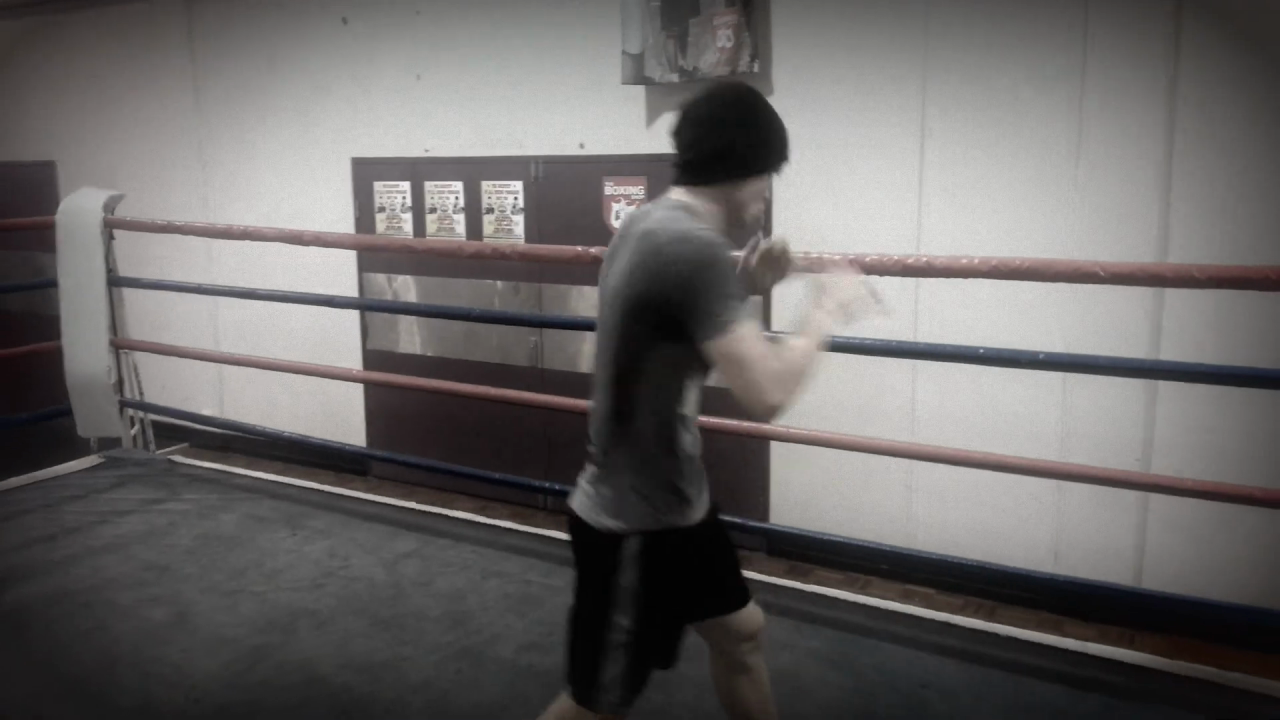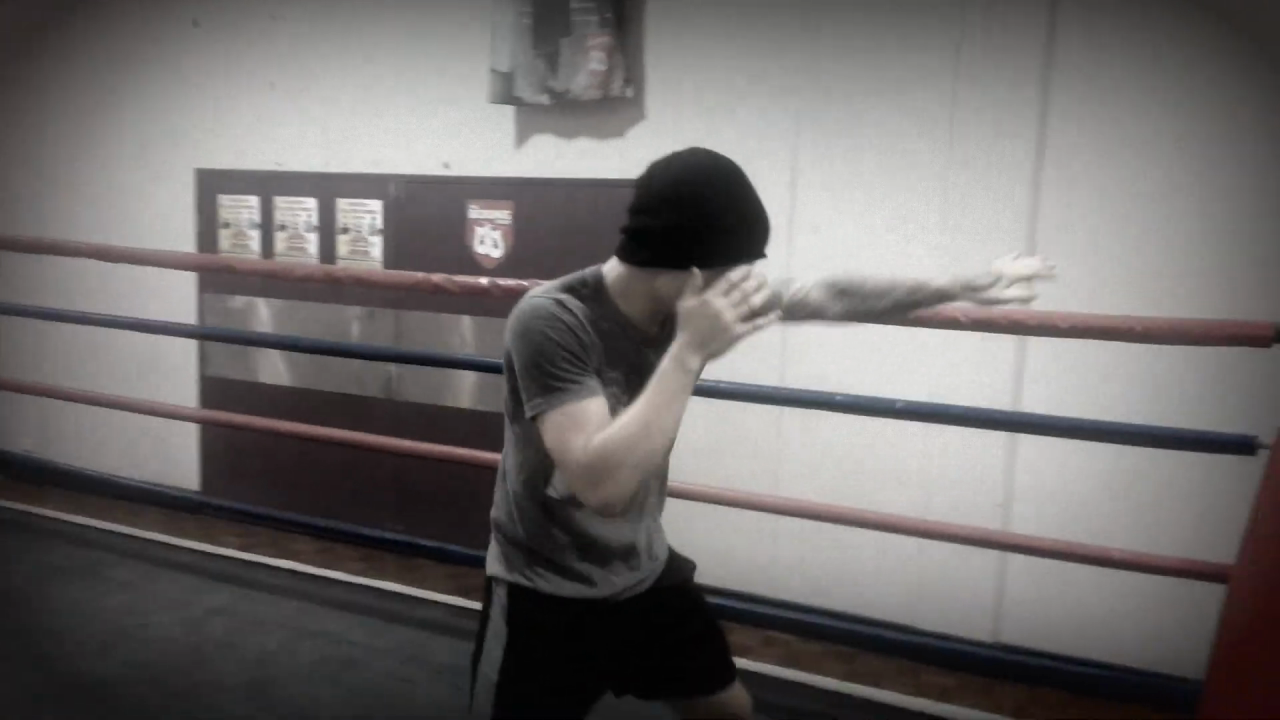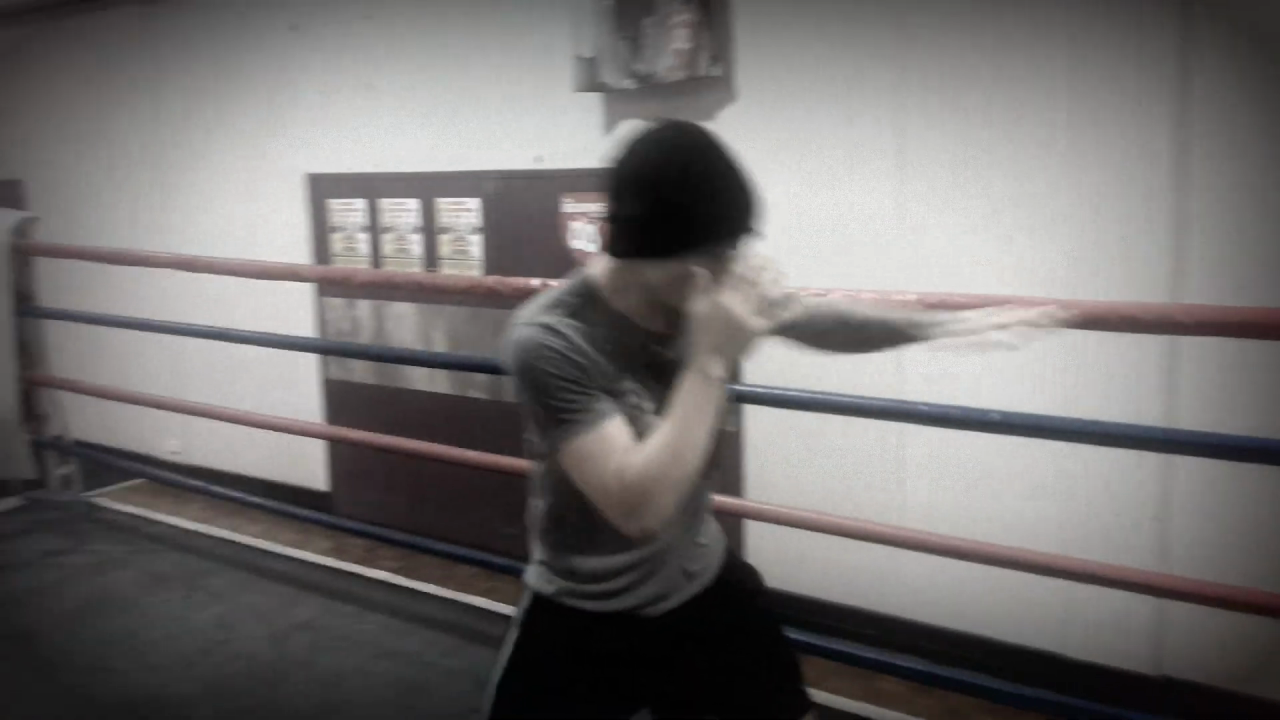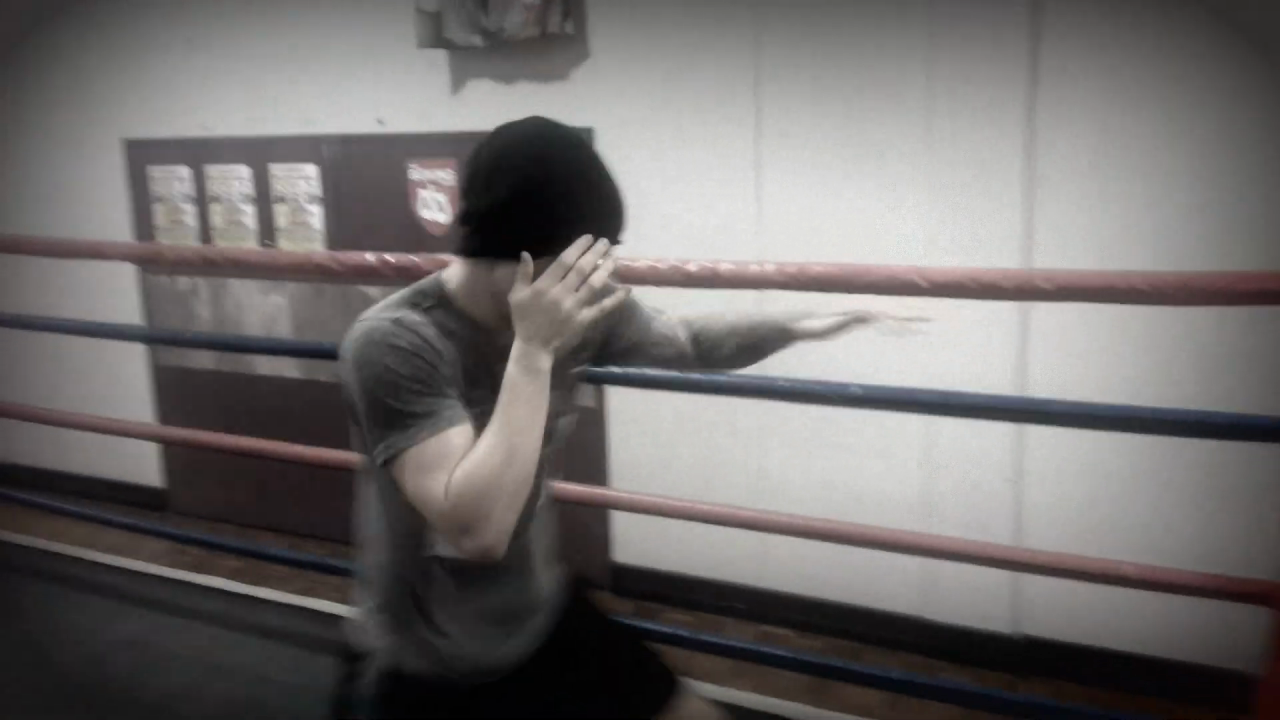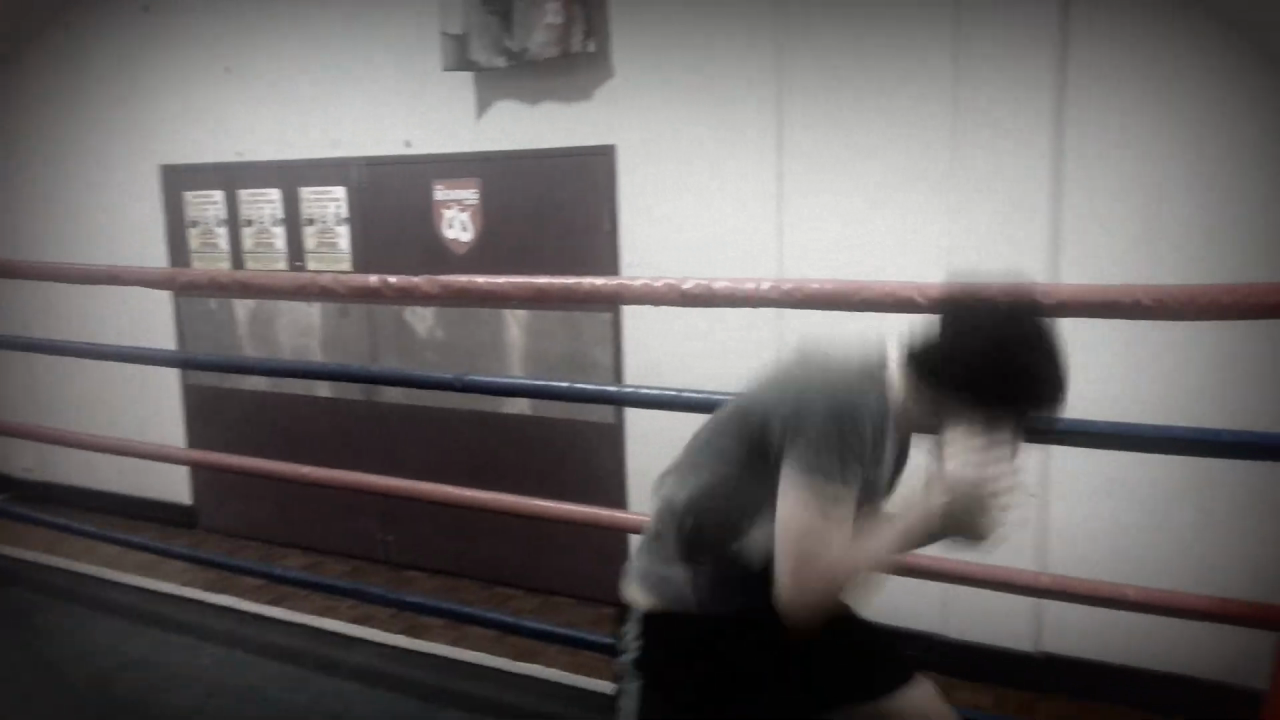
dt=1s
person 1, frame 1
left shoulder: (648, 227)
right shoulder: (691, 247)
right elbow: (765, 393)
left wrist: (748, 286)
right wrist: (827, 309)
left hip: (673, 500)
right hip: (636, 518)
left knee: (740, 632)
person 1, frame 2
left shoulder: (694, 302)
right shoulder: (550, 321)
left elbow: (827, 298)
right elbow: (601, 483)
left wrist: (961, 288)
right wrist: (690, 351)
left hip: (643, 571)
right hip: (546, 592)
person 1, frame 3
left shoulder: (711, 291)
right shoulder: (545, 342)
left elbow: (816, 323)
right elbow: (638, 509)
left wrist: (946, 324)
right wrist: (709, 360)
left hip: (695, 581)
right hip: (579, 614)
person 1, frame 4
left shoulder: (569, 303)
right shoulder: (392, 343)
left elbow: (689, 346)
right elbow: (477, 527)
left wrist: (789, 329)
right wrist: (535, 349)
left hip: (541, 614)
person 1, frame 5
left shoulder: (886, 405)
right shoulder: (842, 408)
right elbow: (806, 591)
left wrist: (954, 519)
right wrist: (942, 497)
right hip: (682, 617)
